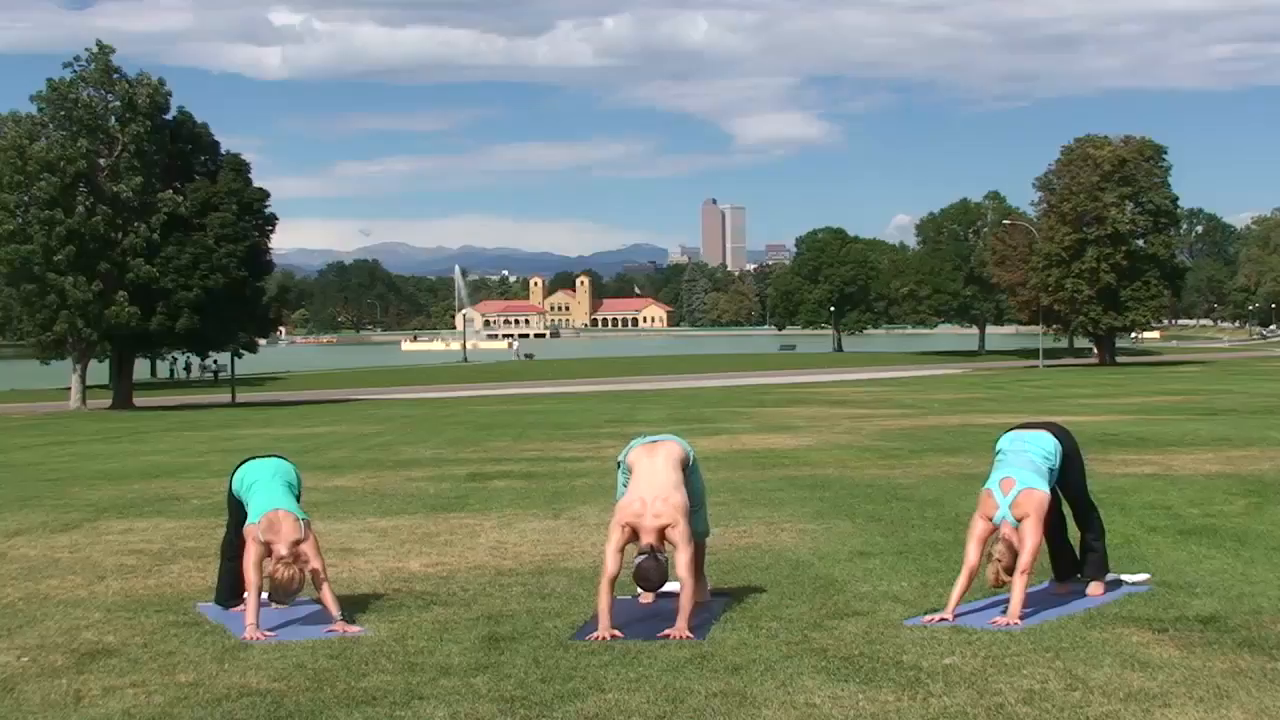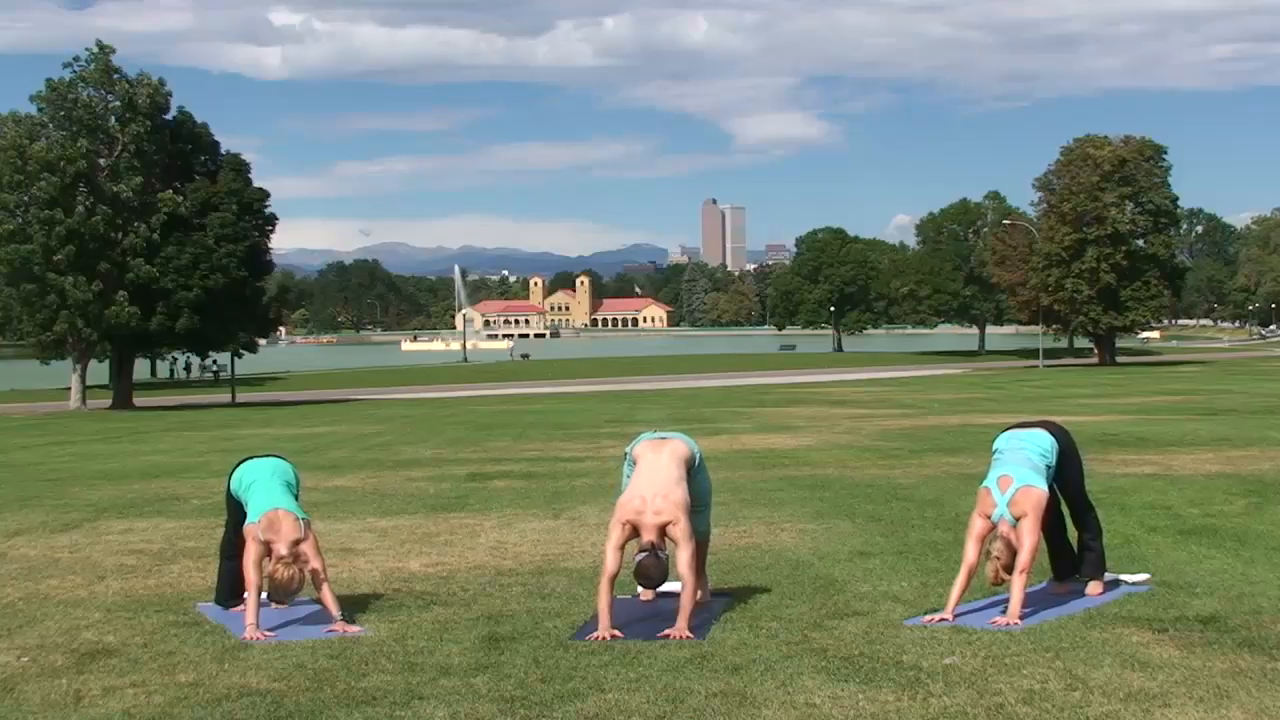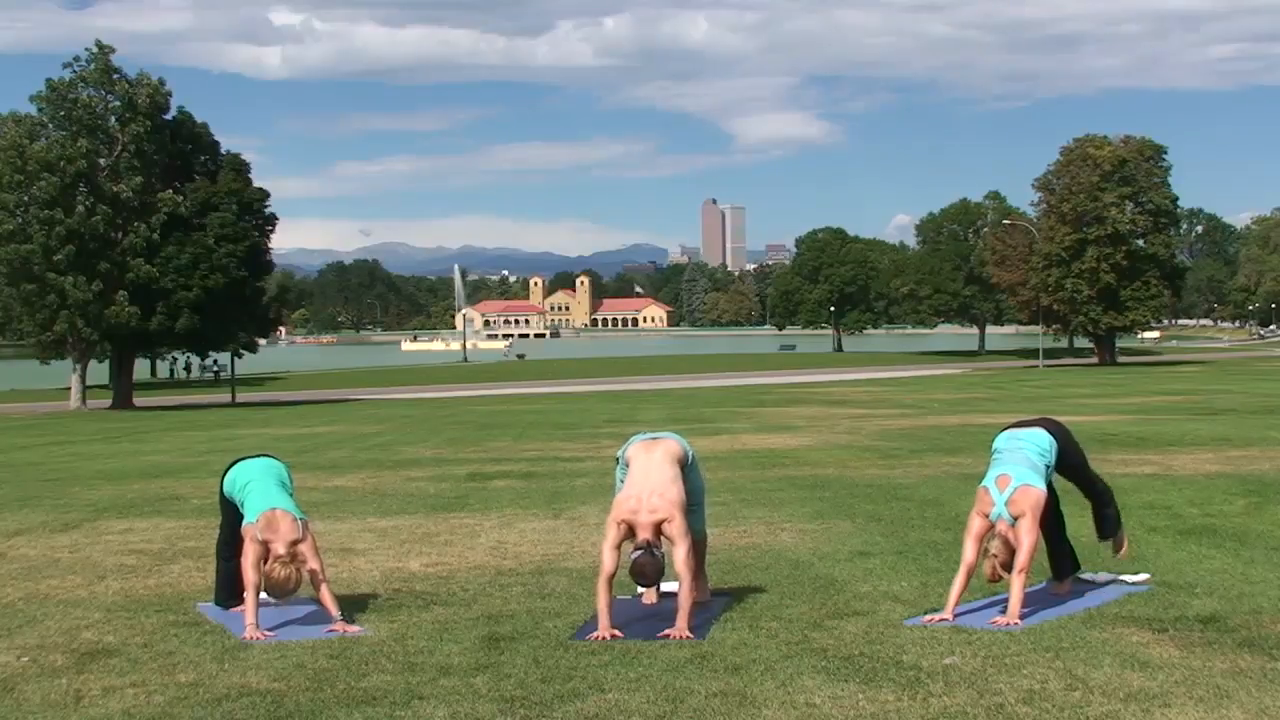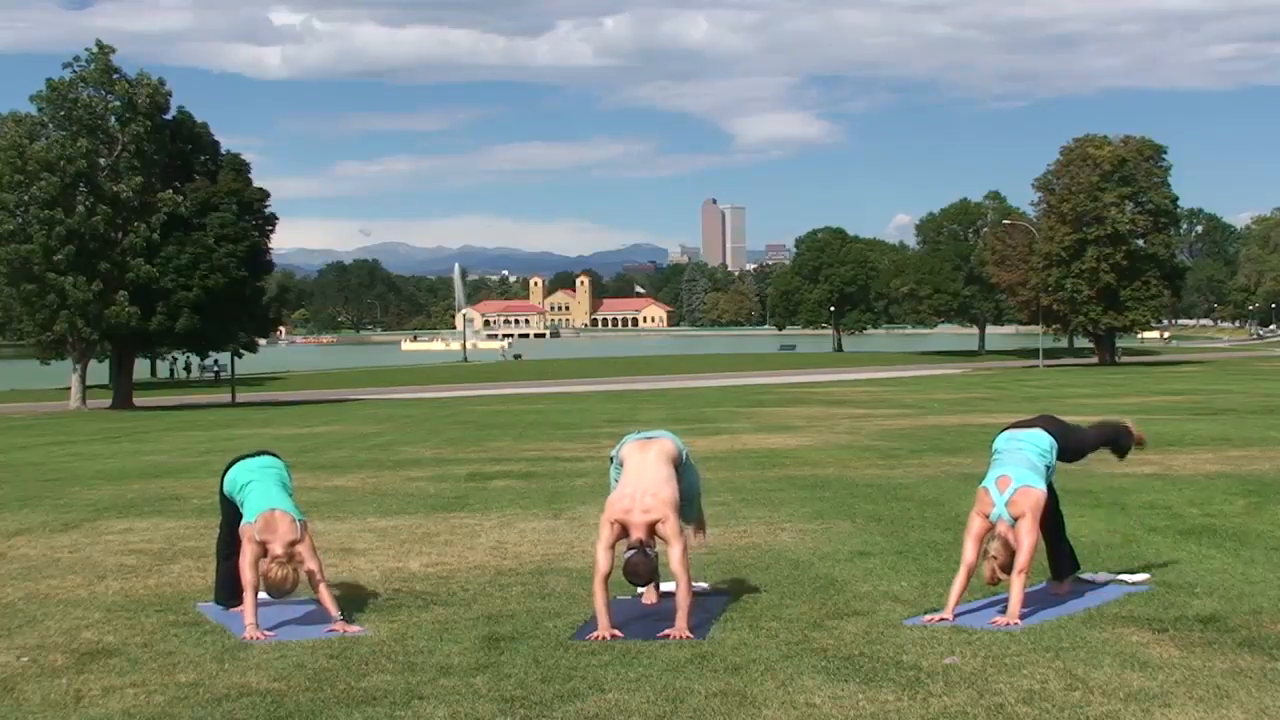
dt=0.4s
person 1, frame 1
left shoulder: (1029, 511)
right shoulder: (985, 515)
left elbow: (1023, 570)
right elbow: (968, 567)
left wrist: (1012, 614)
right wrist: (948, 610)
left hip: (1054, 442)
left knee: (1081, 506)
right knee: (1051, 518)
left ankle: (1096, 574)
right ankle: (1065, 575)
person 1, frame 2
left shoulder: (1027, 510)
right shoulder: (983, 514)
left elbow: (1022, 569)
right elbow: (967, 566)
left wrist: (1013, 615)
right wrist: (948, 610)
left hip: (1050, 440)
left knee: (1078, 504)
right knee: (1049, 516)
left ankle: (1095, 573)
right ankle: (1064, 575)
person 1, frame 3
left shoulder: (1025, 509)
right shoulder: (982, 512)
left elbow: (1021, 569)
right elbow: (966, 565)
left wrist: (1012, 614)
right wrist: (948, 610)
left hip: (1047, 438)
left knee: (1086, 480)
right knee: (1048, 515)
left ankle: (1114, 529)
right ankle: (1063, 574)
person 1, frame 4
left shoulder: (1025, 509)
right shoulder: (981, 512)
left elbow: (1020, 571)
right elbow: (966, 567)
left wrist: (1012, 615)
right wrist: (948, 610)
left hip: (1047, 437)
right hip: (1008, 439)
left knee: (1091, 439)
right knee: (1048, 515)
left ankle: (1126, 432)
right ankle: (1063, 574)
person 2, frame 1
left shoulder: (675, 523)
right shoulder: (622, 525)
left elbow: (686, 579)
right elbow: (607, 578)
left wrist: (682, 625)
right wrist: (603, 626)
left hip: (678, 451)
right hip: (634, 454)
left knee: (695, 527)
left ankle: (700, 578)
right ankle: (648, 590)
person 2, frame 2
left shoulder: (676, 519)
right shoulder: (623, 521)
left elbow: (687, 577)
right elbow: (607, 576)
left wrist: (682, 625)
right wrist: (603, 626)
left hip: (684, 450)
right hip: (641, 449)
left knee: (698, 525)
left ankle: (701, 577)
right ankle: (649, 586)
person 2, frame 3
left shoulder: (672, 518)
right shoulder: (619, 521)
left elbow: (685, 577)
right elbow: (605, 576)
left wrist: (682, 625)
right wrist: (603, 625)
left hip: (677, 450)
right hip: (633, 450)
left knee: (694, 524)
left ankle: (700, 575)
right ankle: (652, 585)
person 2, frame 4
left shoulder: (665, 518)
right shoulder: (612, 520)
left elbow: (682, 577)
right elbow: (600, 578)
left wrist: (681, 625)
right wrist: (603, 625)
left hip: (670, 447)
right hip: (627, 449)
left knee: (689, 510)
left ankle: (695, 513)
right ankle: (652, 583)
person 3, frame 1
left shoulder: (303, 535)
right shoulder: (256, 537)
left elbow: (322, 580)
right elbow: (253, 587)
left wrist: (339, 619)
right wrist: (251, 626)
right hip: (246, 476)
right knee: (236, 541)
left ankle: (278, 596)
right ankle: (228, 597)
person 3, frame 2
left shoulder: (303, 534)
right shoulder: (256, 536)
left elbow: (322, 581)
right elbow: (253, 587)
left wrist: (339, 619)
right wrist: (251, 626)
right hip: (244, 476)
right knee: (235, 543)
left ankle: (277, 596)
right ankle: (228, 598)
person 3, frame 3
left shoulder: (301, 535)
right shoulder: (254, 537)
left elbow: (320, 580)
right elbow: (251, 586)
left wrist: (339, 618)
right wrist: (251, 626)
right hip: (236, 477)
right knee: (231, 544)
left ankle: (271, 592)
right ankle: (228, 598)
person 3, frame 4
left shoulder: (298, 534)
right shoulder: (254, 537)
left elbow: (319, 581)
right elbow: (249, 587)
left wrist: (338, 619)
right wrist: (251, 627)
right hip: (235, 475)
right knee: (231, 544)
right ankle: (228, 599)
